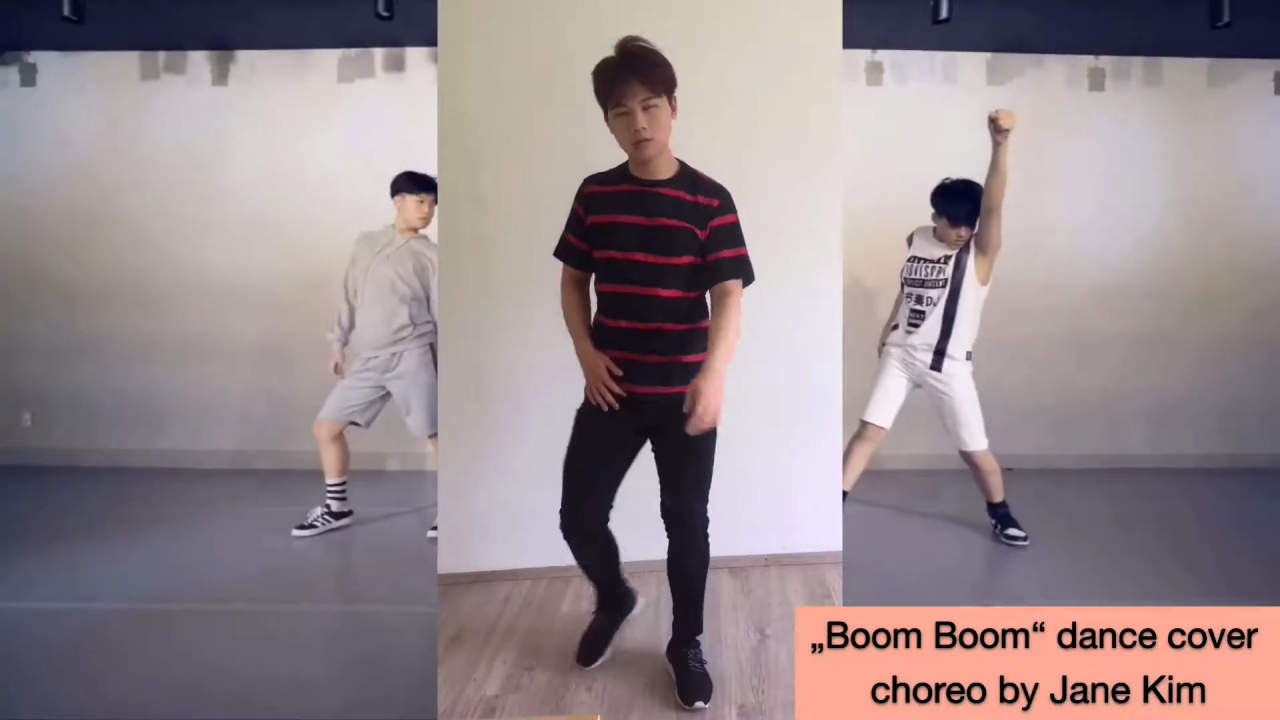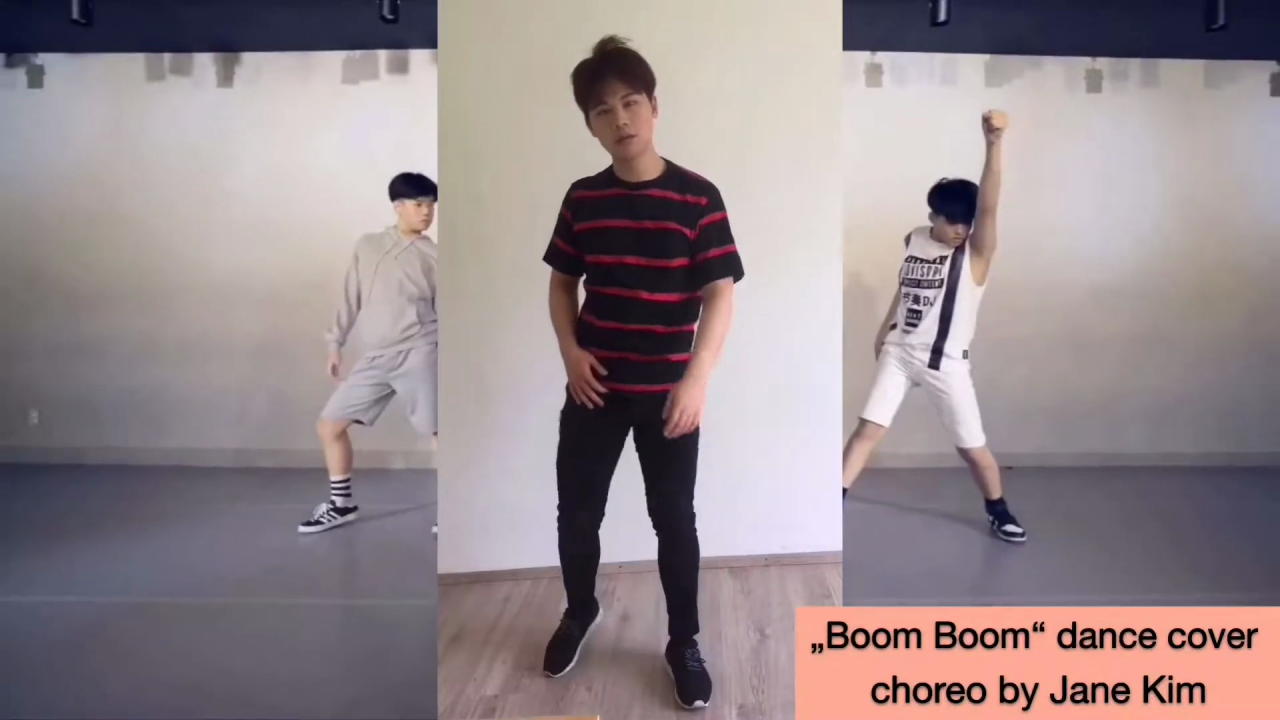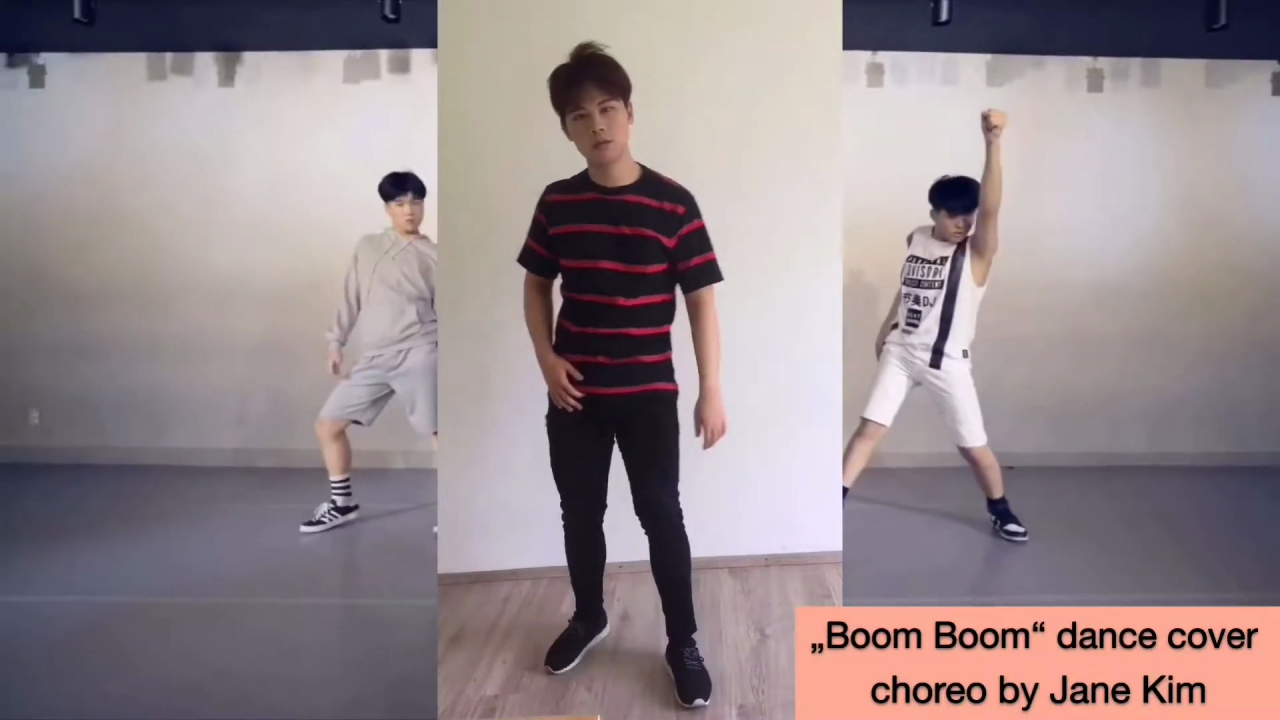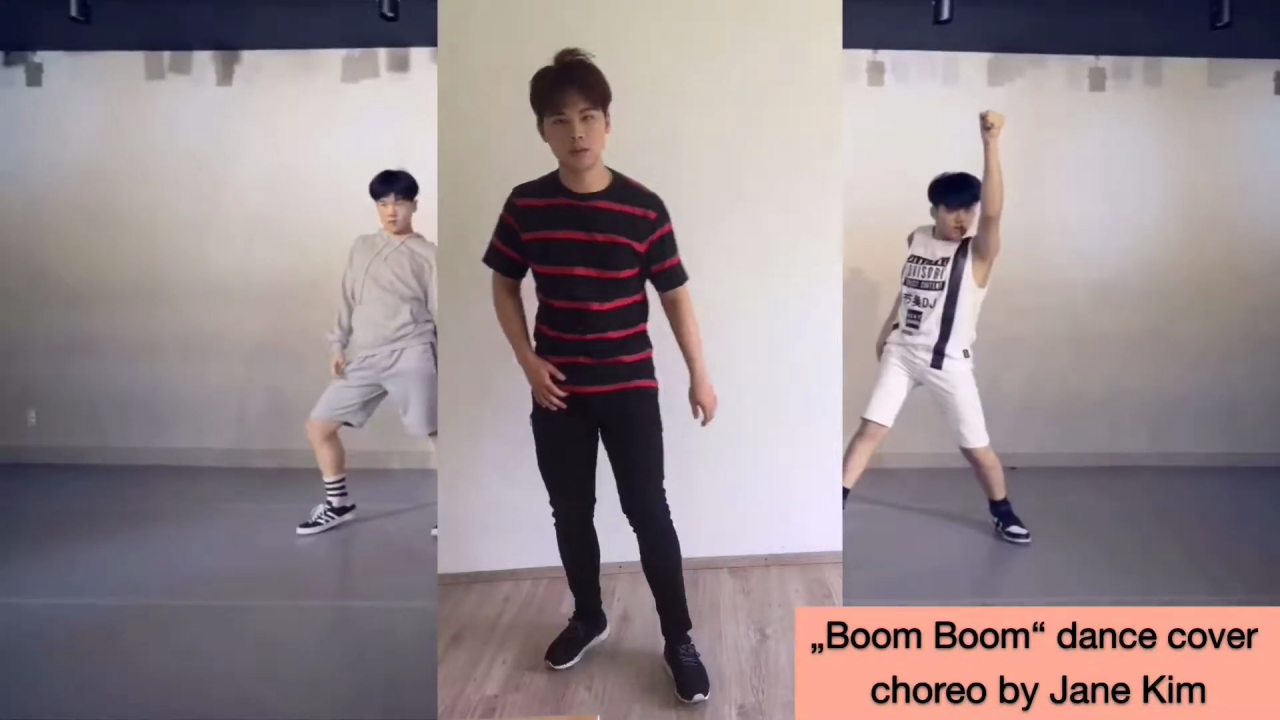
dt=0.2s
person 1, frame 1
left shoulder: (709, 200)
right shoulder: (595, 194)
left elbow: (729, 297)
right elbow: (573, 281)
left wrist: (711, 378)
right wrist: (587, 354)
left hip: (684, 389)
right hip: (613, 385)
left knee: (685, 519)
right knee: (579, 513)
left ankle: (686, 644)
right ankle: (614, 599)
person 1, frame 2
left shoulder: (697, 197)
right shoulder: (582, 199)
left elbow: (719, 295)
right elbow: (562, 283)
left wrist: (694, 381)
right wrist: (569, 352)
left hip: (666, 386)
right hip: (594, 383)
left knee: (673, 516)
right knee: (576, 512)
left ankle: (684, 644)
right ankle: (578, 611)
person 1, frame 3
left shoulder: (673, 203)
right shoulder: (557, 203)
left elbow: (701, 297)
right elbow: (537, 286)
left wrist: (711, 391)
right wrist: (545, 358)
left hip: (648, 388)
right hip: (574, 388)
left knee: (661, 515)
right knee: (580, 513)
left ankle: (682, 643)
right ankle: (588, 617)
person 1, frame 4
left shoulder: (643, 208)
right shoulder: (525, 205)
left elbow: (675, 293)
right elbow: (505, 287)
left wrist: (699, 375)
right wrist: (529, 361)
left hip: (630, 385)
right hip: (557, 389)
left knee: (649, 510)
right knee: (570, 511)
left ankle: (678, 639)
right ankle: (588, 617)
person 2, frame 1
left shoulder: (981, 251)
right shoulder: (916, 240)
left elbow: (993, 205)
left wrist: (1000, 144)
right wrist: (887, 329)
left hip: (949, 363)
right hip: (901, 353)
left knee: (975, 449)
right knee: (870, 430)
left ankle: (1001, 514)
person 2, frame 2
left shoulder: (977, 252)
right shoulder: (914, 240)
left elbow: (988, 206)
left wrist: (994, 143)
right wrist: (885, 327)
left hip: (947, 361)
right hip: (899, 352)
left knee: (972, 446)
right knee: (869, 428)
left ankle: (999, 511)
person 2, frame 3
left shoulder: (978, 251)
right shoulder: (916, 240)
left elbow: (992, 208)
left wrist: (993, 142)
right wrist: (887, 326)
left hip: (948, 361)
right hip: (900, 352)
left knee: (974, 446)
right knee: (870, 428)
left ankle: (1001, 510)
person 2, frame 4
left shoulder: (979, 251)
right shoulder: (917, 239)
left elbow: (993, 212)
left wrist: (990, 143)
right wrist: (888, 328)
left hip: (950, 362)
right hip: (901, 352)
left knee: (976, 447)
right knee: (870, 429)
left ankle: (1003, 512)
right ankle: (837, 504)
person 3, frame 1
left shoulder: (430, 254)
right shoulder: (365, 244)
left elbow: (440, 312)
right elbow: (350, 298)
right wrist: (339, 343)
left hip: (413, 356)
right hip: (370, 358)
left knee: (435, 434)
right knee: (326, 426)
right ankle: (336, 508)
person 3, frame 2
left shoulder: (433, 255)
right shoulder: (367, 246)
right elbow: (351, 298)
right wrist: (335, 343)
left hip: (419, 354)
right hip: (375, 357)
left knee: (440, 431)
right knee: (329, 424)
right ankle: (342, 505)
person 3, frame 3
left shoulder: (431, 255)
right shoulder: (366, 247)
right elbow: (351, 300)
right wrist: (336, 344)
left hip: (418, 354)
right hip: (373, 357)
left knee: (441, 430)
right knee: (327, 425)
right ankle: (342, 504)
person 3, frame 4
left shoulder: (426, 254)
right shoulder: (361, 247)
left elbow: (441, 313)
right elbow: (348, 301)
right wrist: (339, 345)
left hip: (411, 355)
right hip: (365, 358)
left knee: (436, 433)
right knee: (318, 426)
right ankle: (338, 505)
